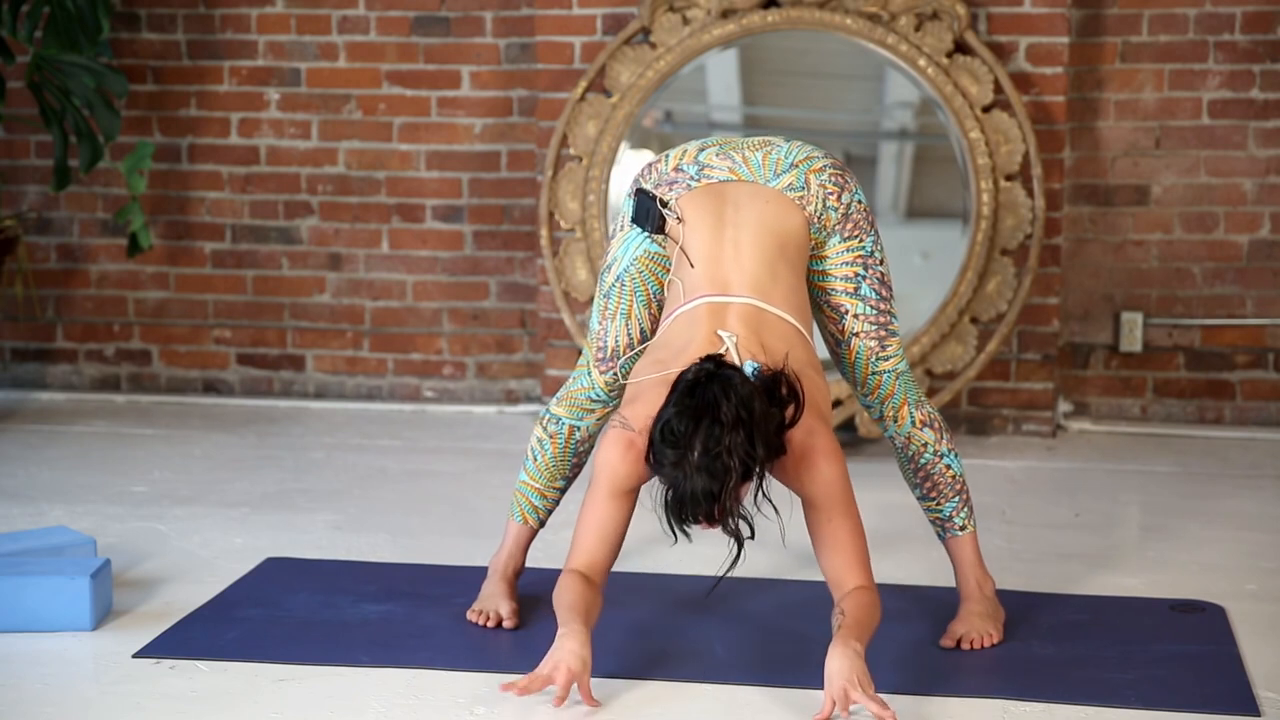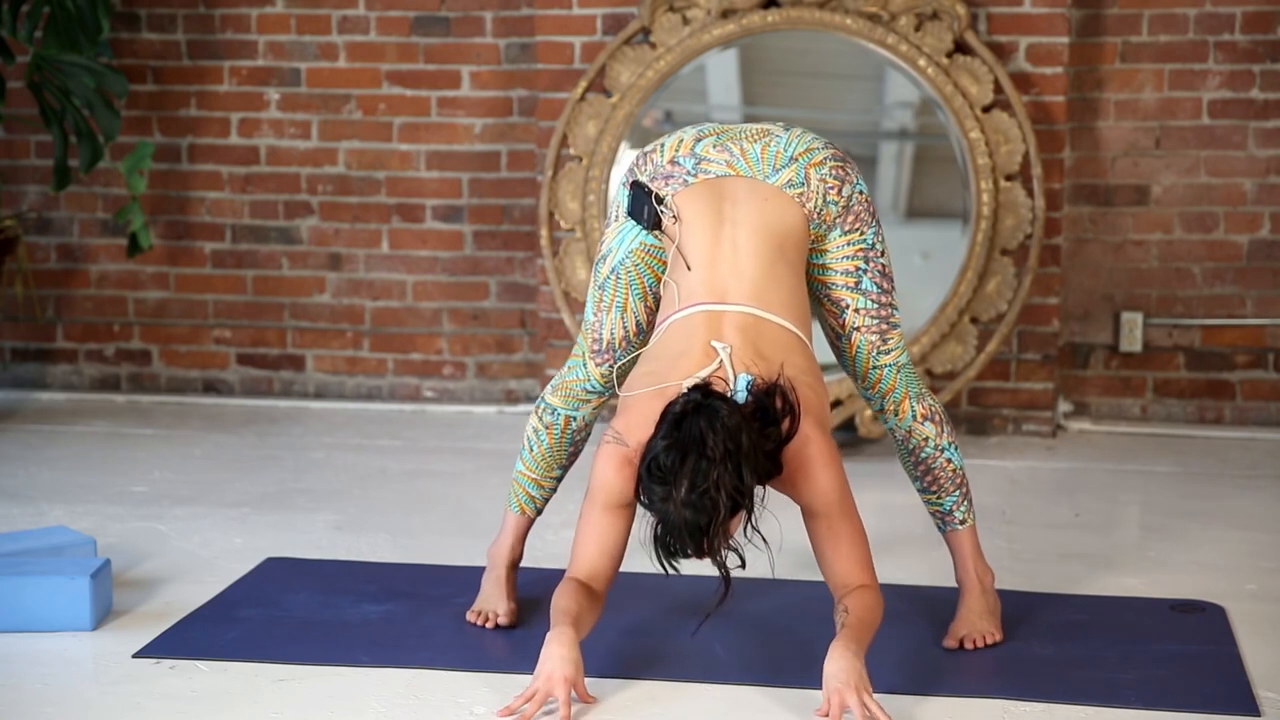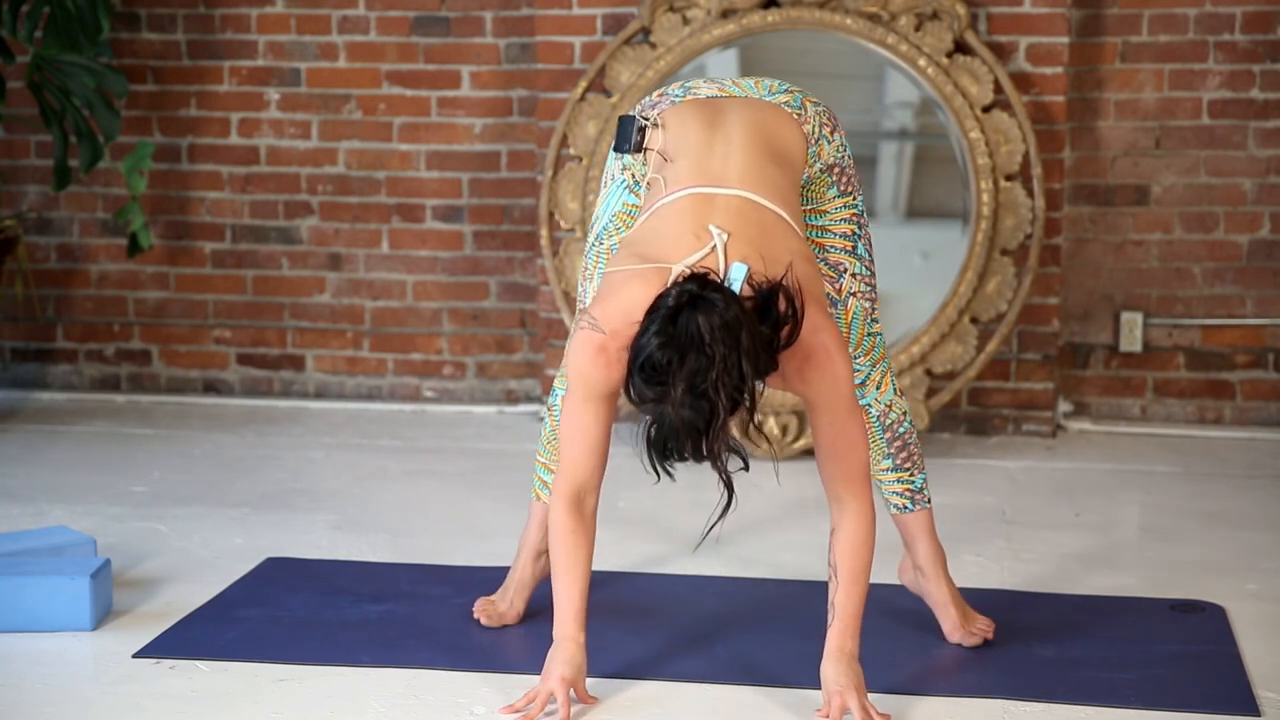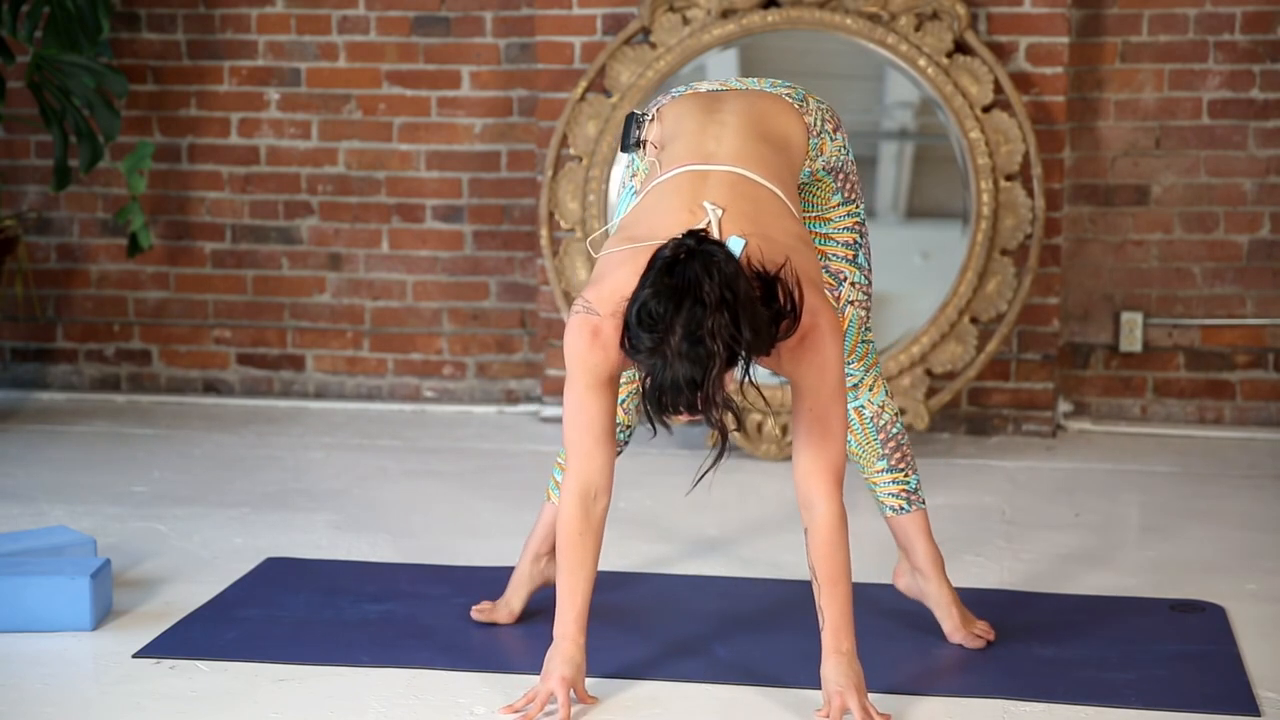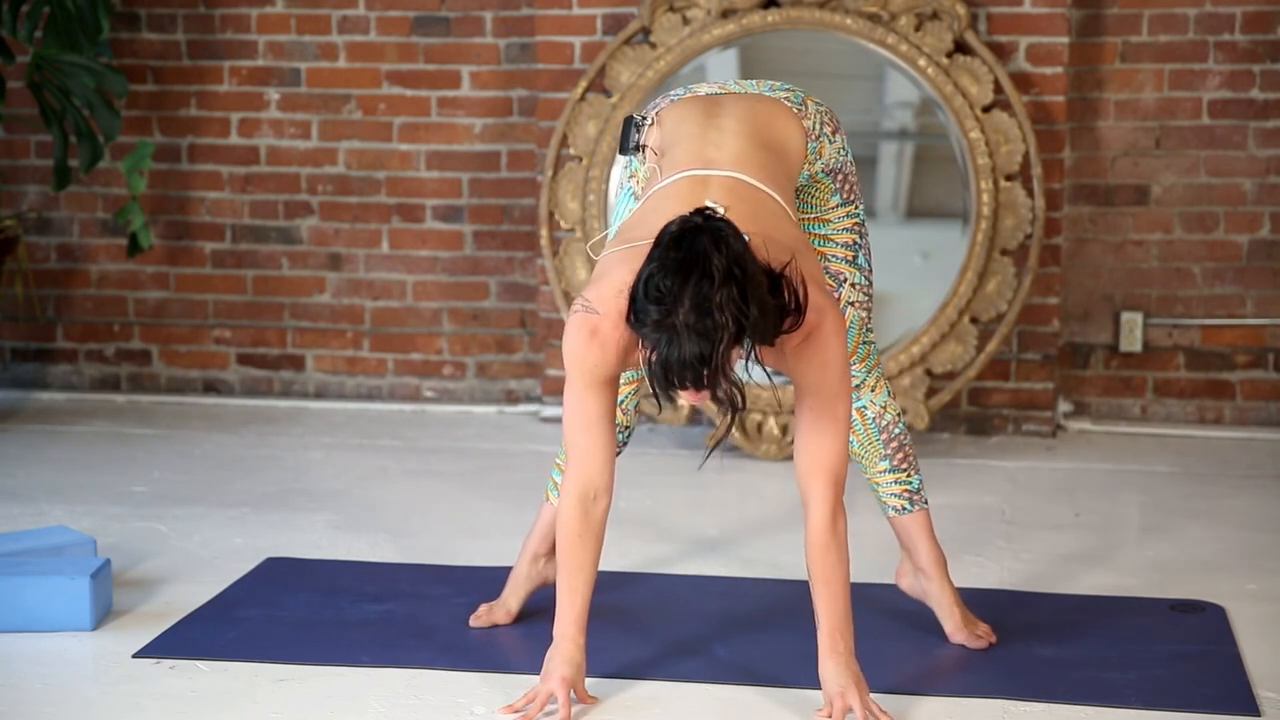
dt=1s
person 1, frame 1
left shoulder: (804, 437)
right shoulder: (634, 430)
left elbow: (856, 588)
right elbow: (582, 572)
left wrist: (846, 652)
right wrist: (571, 636)
left knee: (891, 392)
right knee: (593, 386)
left ankle: (975, 583)
right ankle: (505, 562)
person 1, frame 2
left shoulder: (800, 447)
right shoulder: (632, 442)
left elbow: (858, 586)
right elbow: (585, 582)
left wrist: (846, 653)
right wrist: (561, 640)
left knee: (891, 383)
right knee: (588, 374)
left ankle: (974, 575)
right ankle: (504, 555)
person 1, frame 3
left shoulder: (810, 343)
right shoulder: (608, 332)
left elbow: (850, 503)
right elbow: (574, 494)
left wrist: (841, 658)
right wrist: (566, 646)
left knee: (864, 363)
right knee: (578, 370)
left ankle: (926, 565)
right ankle: (531, 556)
person 1, frame 4
left shoulder: (804, 321)
right shoulder: (601, 315)
left elbow: (821, 497)
right elbow: (586, 487)
left wrist: (840, 658)
right wrist: (565, 647)
left knee: (852, 370)
right knee: (611, 391)
left ankle: (923, 569)
right ankle: (538, 559)
person 1, frame 5
left shoulder: (808, 319)
right shoulder: (600, 316)
left elbow: (822, 499)
right elbow: (587, 487)
left wrist: (837, 658)
right wrist: (566, 649)
left knee: (855, 372)
right knee: (612, 388)
left ankle: (926, 570)
right ankle: (538, 557)
